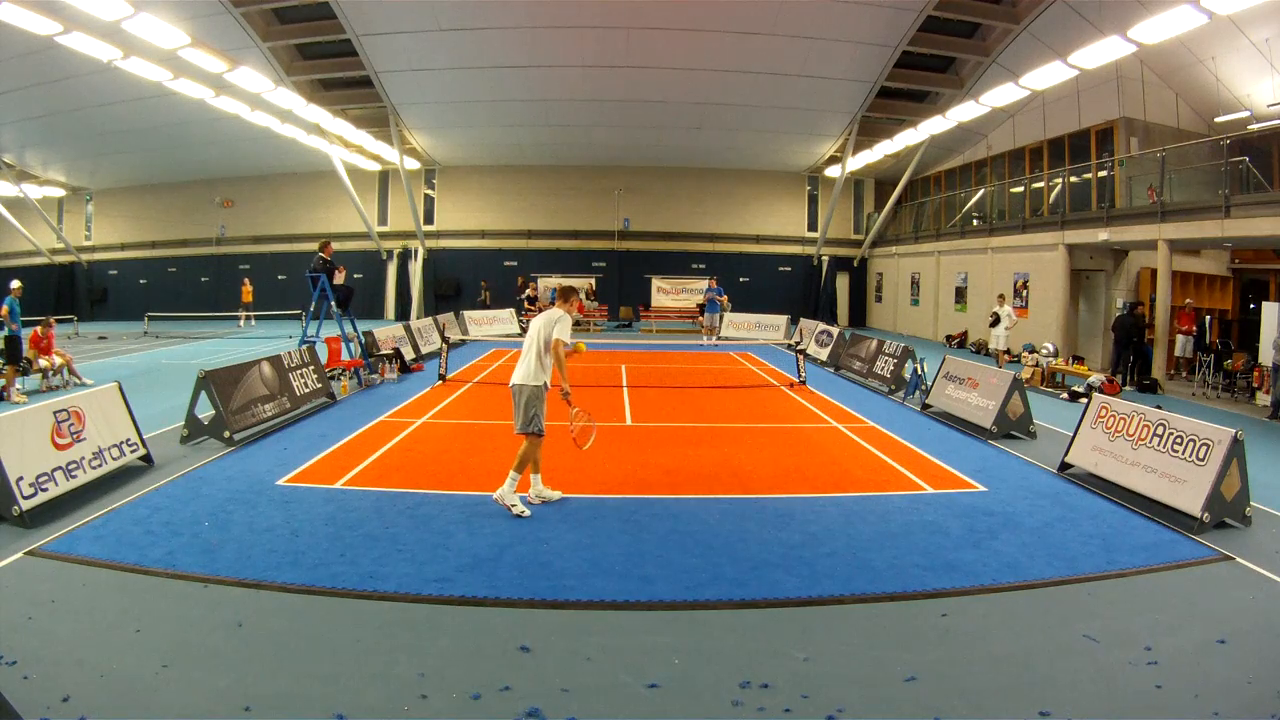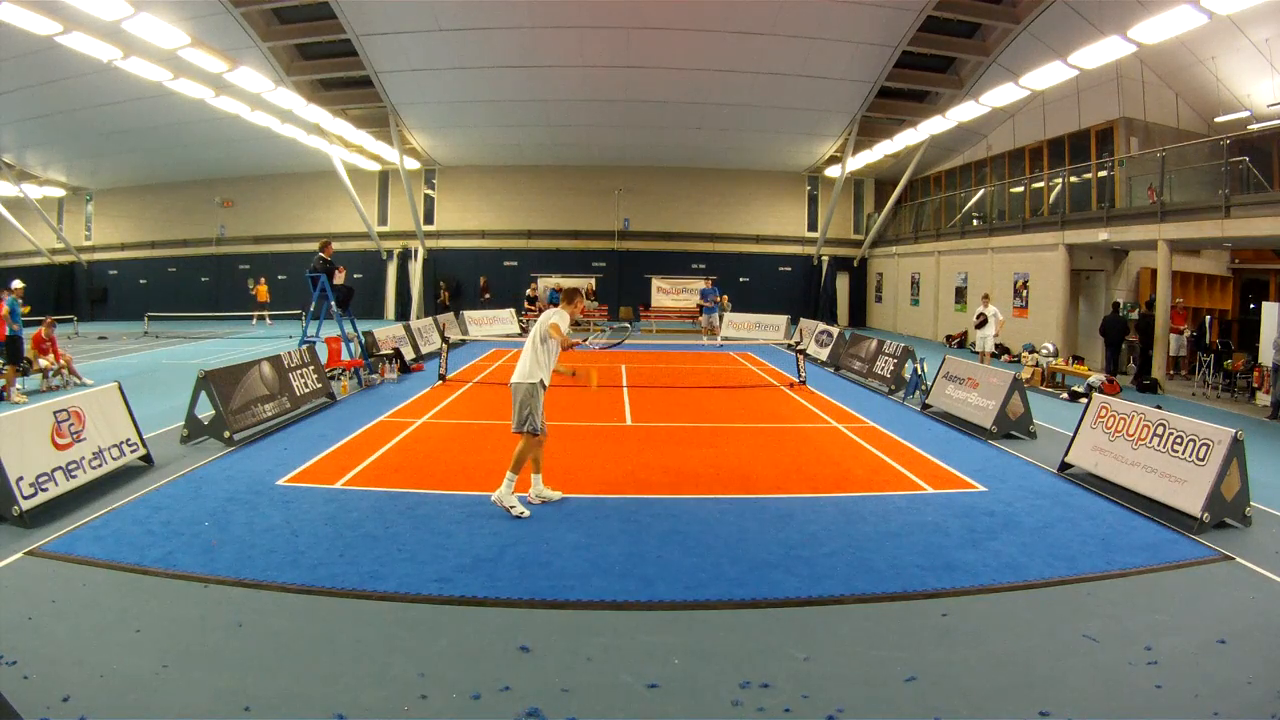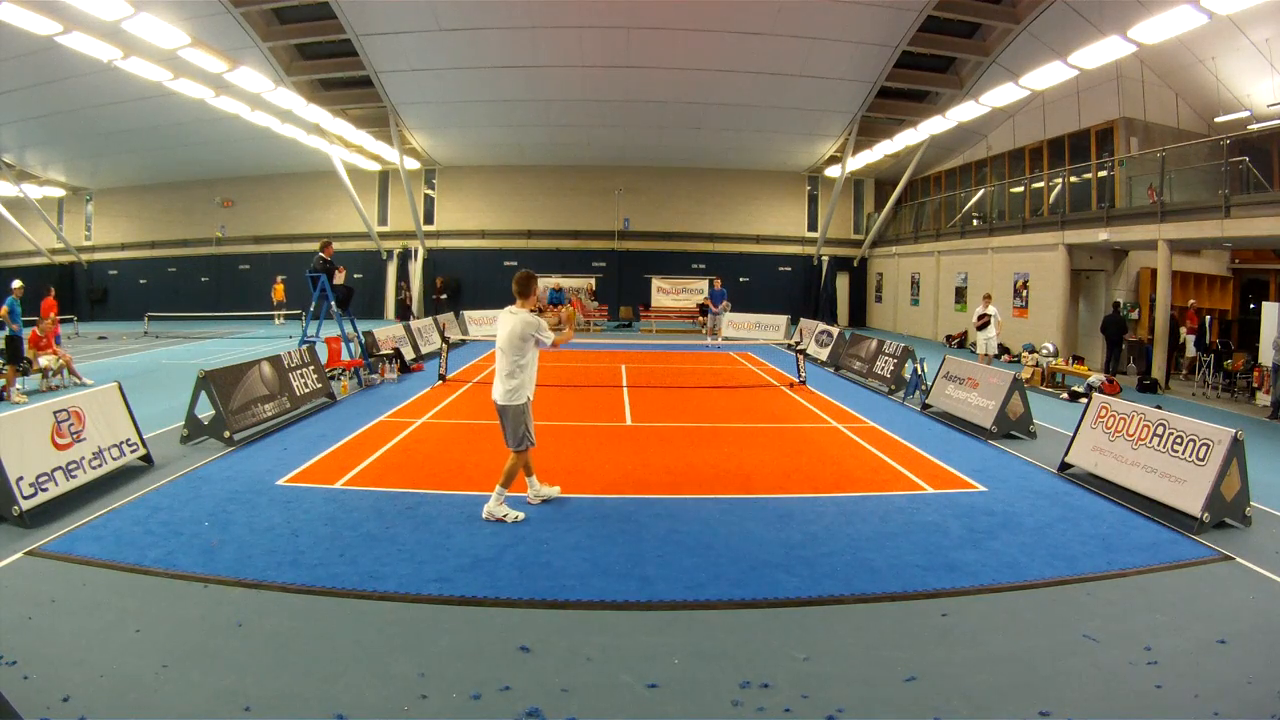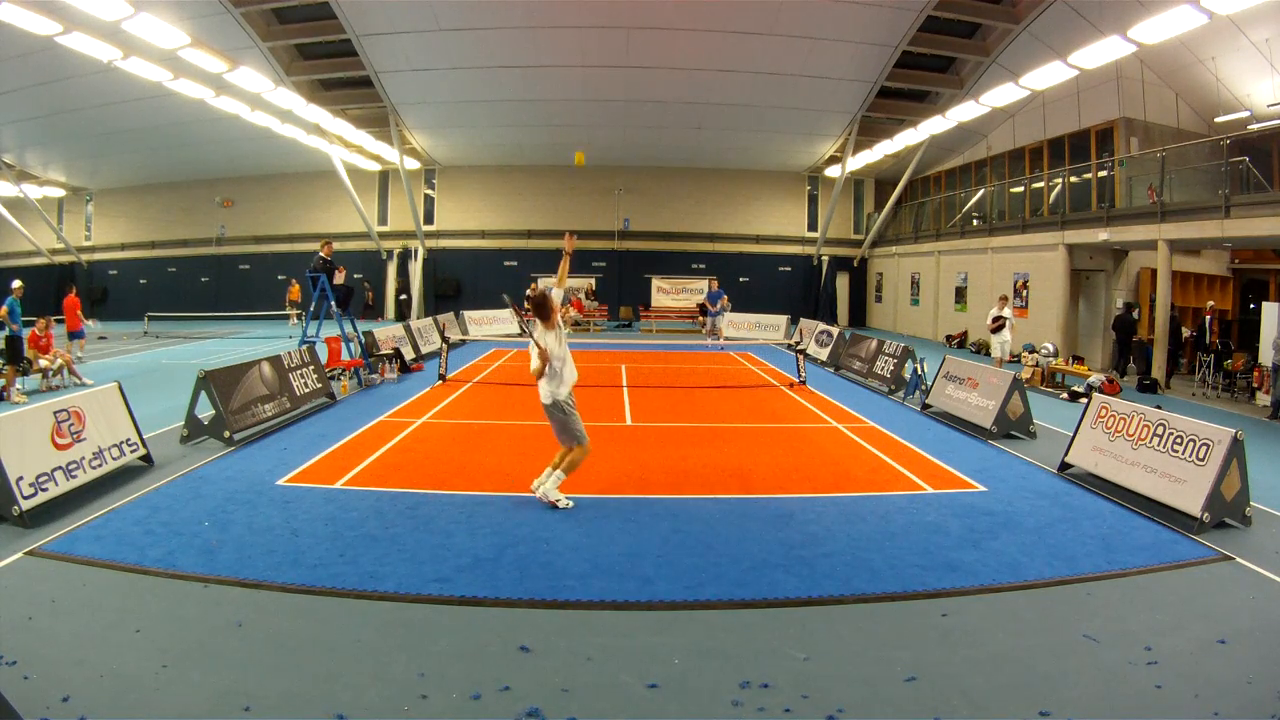
dt=1s
person 1, frame 1
left shoulder: (540, 317)
right shoulder: (563, 317)
right elbow: (556, 347)
left wrist: (562, 356)
right wrist: (564, 381)
left hip: (522, 380)
right hip: (532, 383)
left knee: (536, 437)
right knee: (533, 437)
left ankle: (537, 489)
right ankle: (507, 491)
person 1, frame 2
left shoulder: (551, 316)
right shoulder: (560, 314)
right elbow: (552, 328)
left wrist: (567, 370)
right wrist: (562, 338)
left hip: (531, 381)
right hip: (529, 381)
left knee: (540, 436)
right knee: (530, 436)
left ankle: (537, 489)
right ankle: (505, 492)
person 1, frame 3
left shoulder: (506, 314)
right shoulder: (532, 323)
right elbow: (556, 341)
right wrist: (569, 333)
left hip: (503, 392)
right hip: (515, 396)
left knee: (523, 445)
right knee: (520, 451)
left ankle: (535, 490)
right ankle: (494, 505)
person 1, frame 4
left shoulder: (551, 318)
right shoulder: (540, 341)
left elbow: (560, 281)
right elbow: (537, 376)
left wrist: (567, 252)
right wrist: (542, 358)
left hip: (561, 395)
right hip: (557, 399)
left knee: (571, 446)
right knee: (582, 448)
left ankle: (544, 483)
right ankle: (549, 488)
